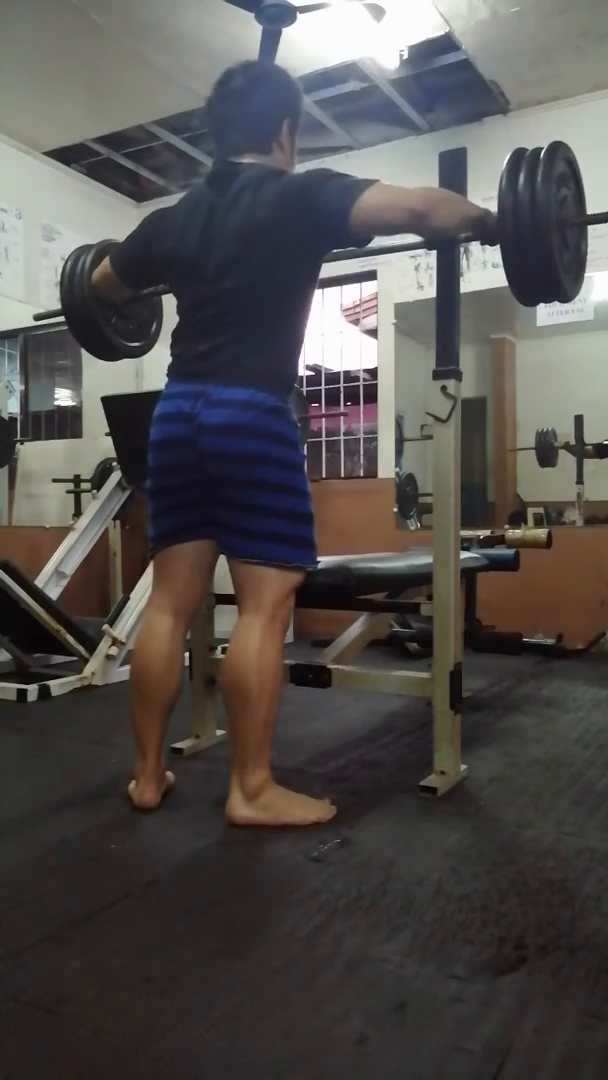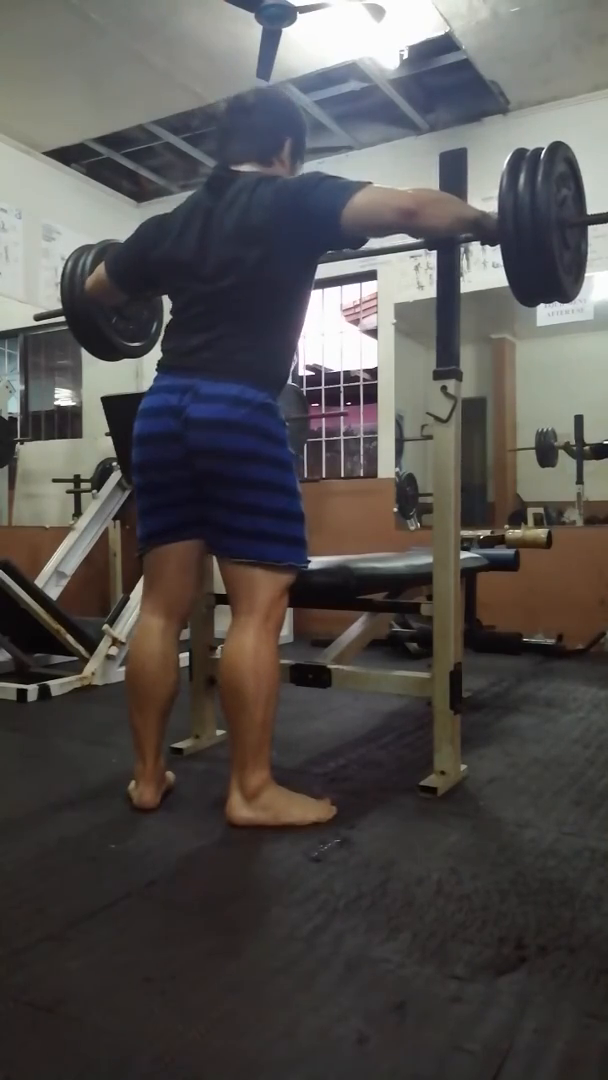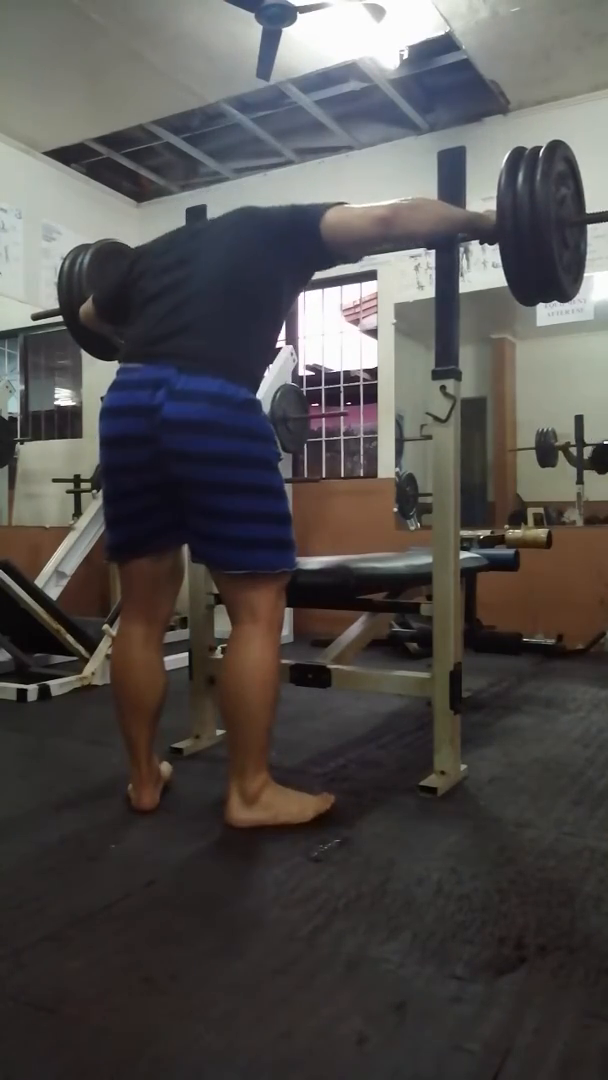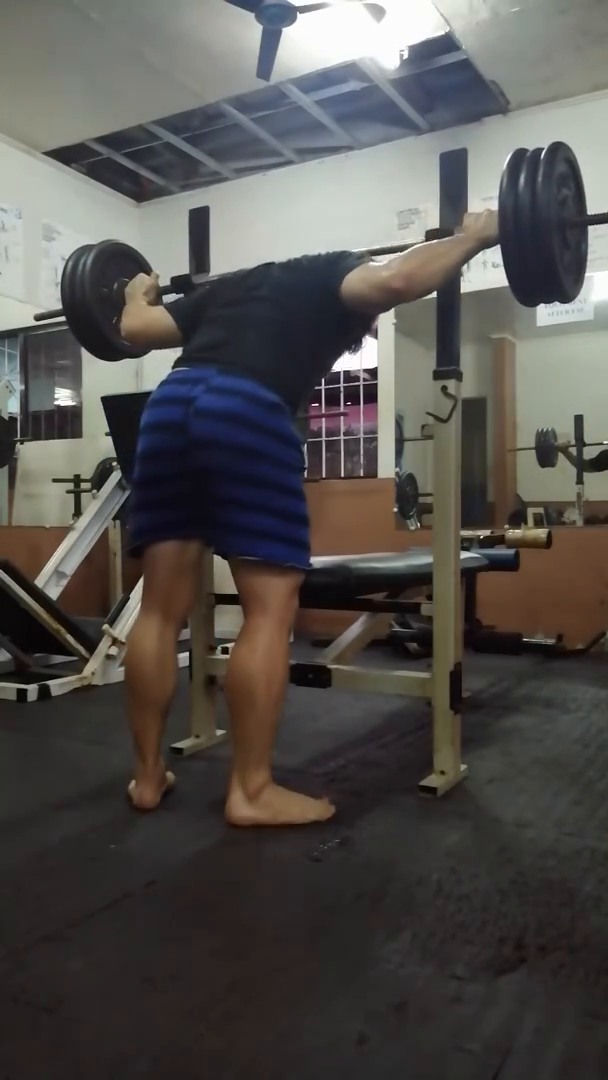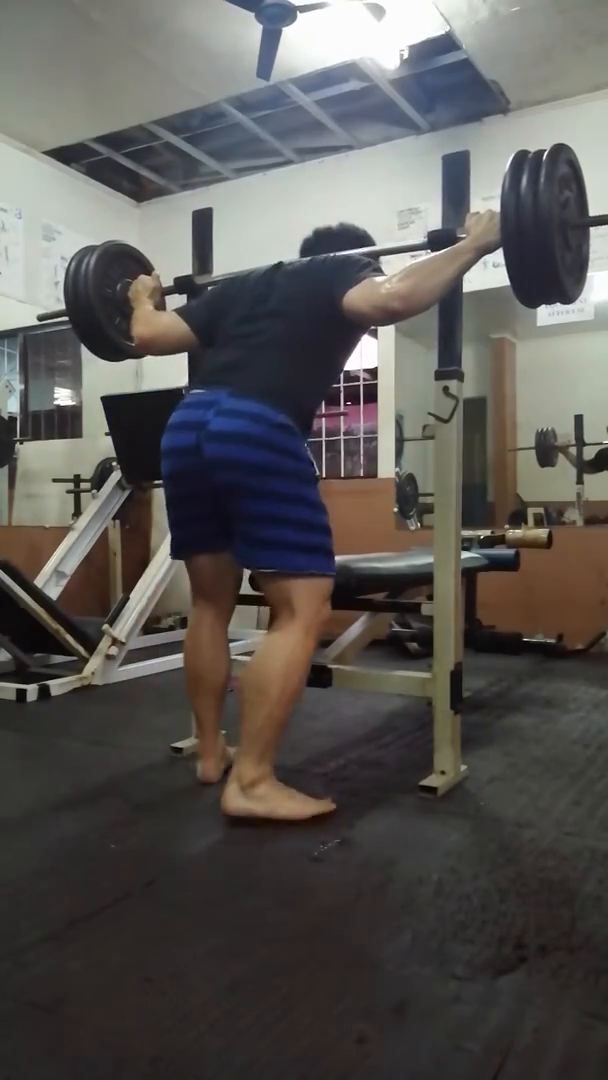
dt=1s
person 1, frame 1
left shoulder: (177, 217)
right shoulder: (298, 198)
left elbow: (103, 283)
right elbow: (416, 207)
right wrist: (487, 221)
left hip: (177, 410)
right hip: (250, 414)
left knee: (170, 601)
right knee: (266, 604)
left ankle: (148, 773)
right ankle: (252, 789)
person 1, frame 2
left shoulder: (174, 222)
right shoulder: (294, 201)
left elbow: (97, 288)
right elbow: (409, 207)
right wrist: (484, 222)
left hip: (163, 409)
right hip: (238, 413)
left knee: (162, 605)
right knee: (258, 606)
left ankle: (148, 775)
right ankle: (252, 791)
person 1, frame 3
left shoulder: (160, 247)
right shoulder: (280, 231)
left elbow: (92, 315)
right elbow: (385, 219)
right wrist: (478, 222)
left hip: (126, 404)
right hip: (213, 407)
left knee: (142, 613)
right knee: (257, 609)
left ankle: (143, 778)
right ankle: (251, 793)
person 1, frame 4
left shoulder: (239, 282)
right shoulder: (336, 274)
left elbow: (135, 328)
right elbow: (393, 280)
left wrist: (138, 294)
right wrist: (473, 237)
left hip: (168, 404)
right hip: (245, 413)
left knee: (161, 609)
right knee: (270, 609)
left ankle: (147, 775)
right ankle: (252, 791)
person 1, frame 5
left shoulder: (245, 284)
right shoulder: (343, 272)
left elbow: (148, 335)
right elbow: (388, 299)
left wrist: (142, 298)
right wrist: (475, 244)
left hip: (187, 427)
right hip: (258, 434)
left knee: (210, 606)
right knee: (302, 611)
left ankle: (212, 752)
right ankle: (251, 781)
